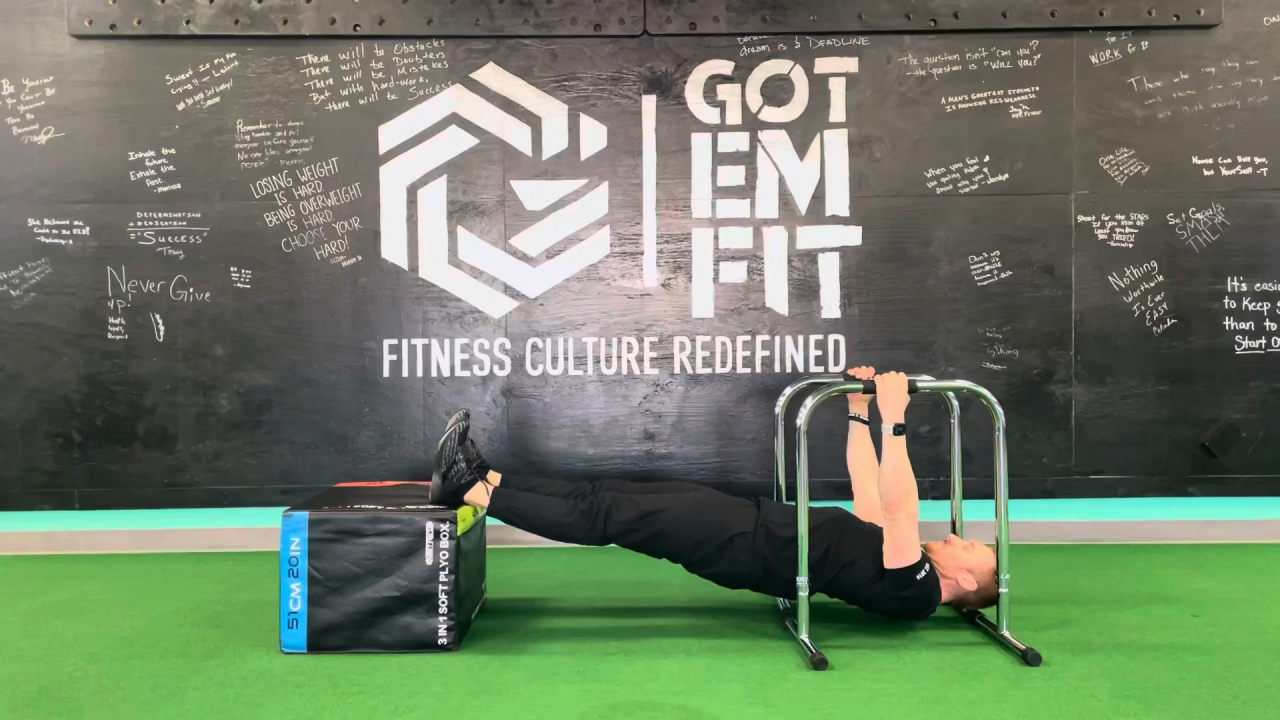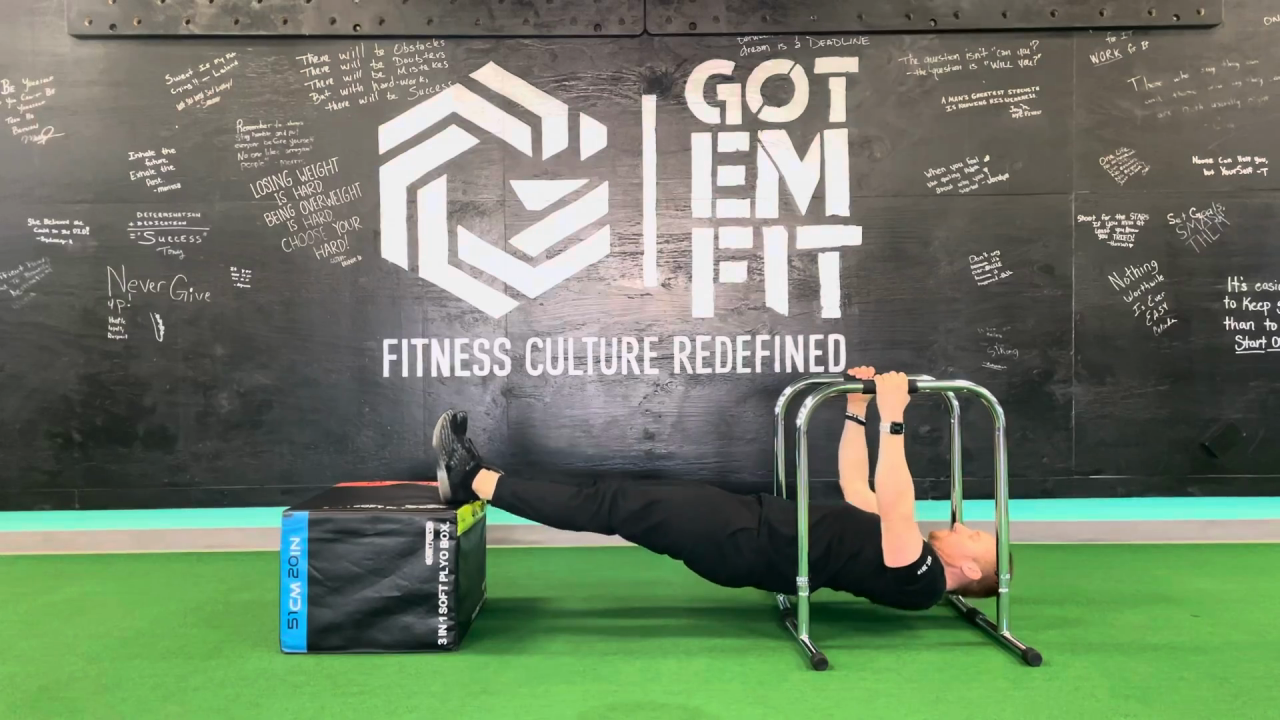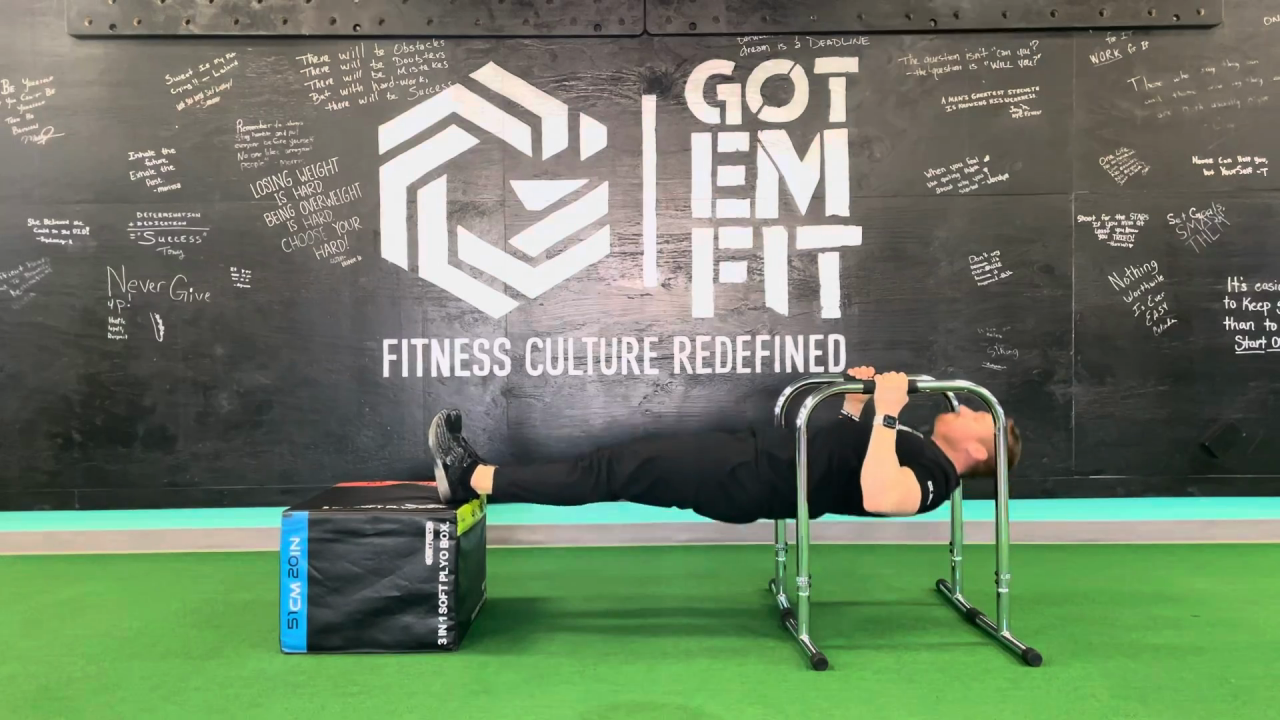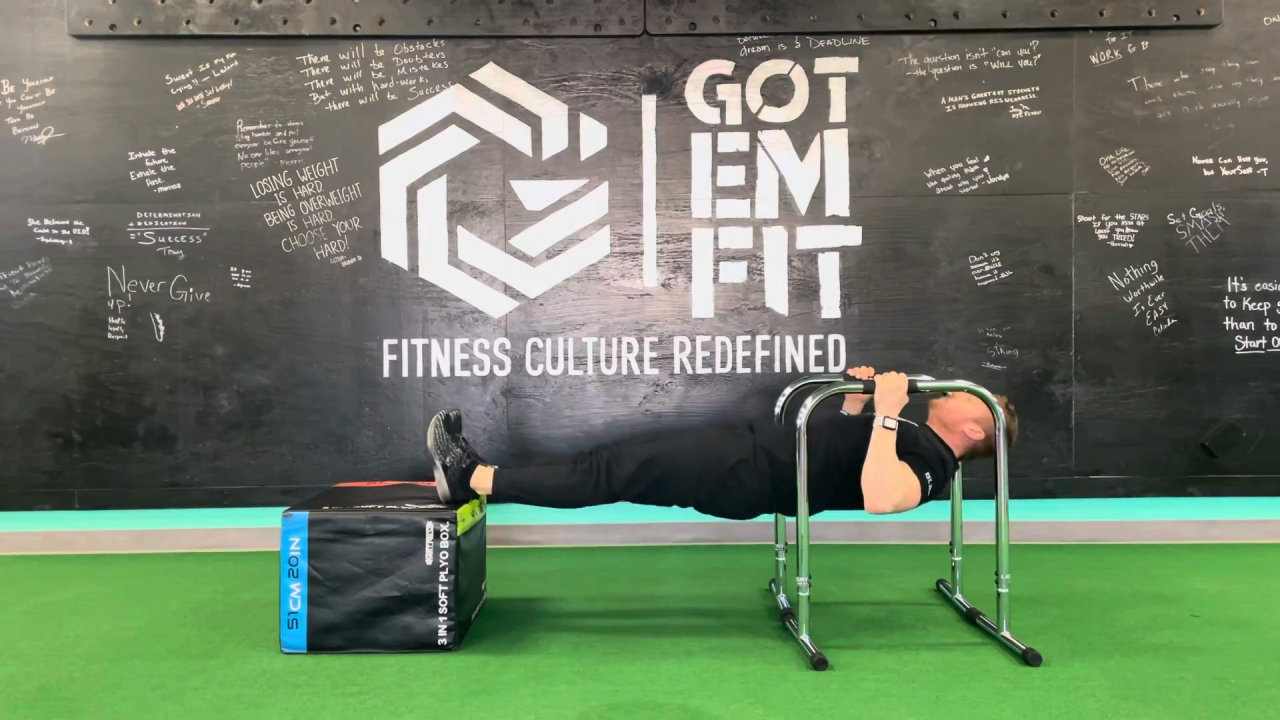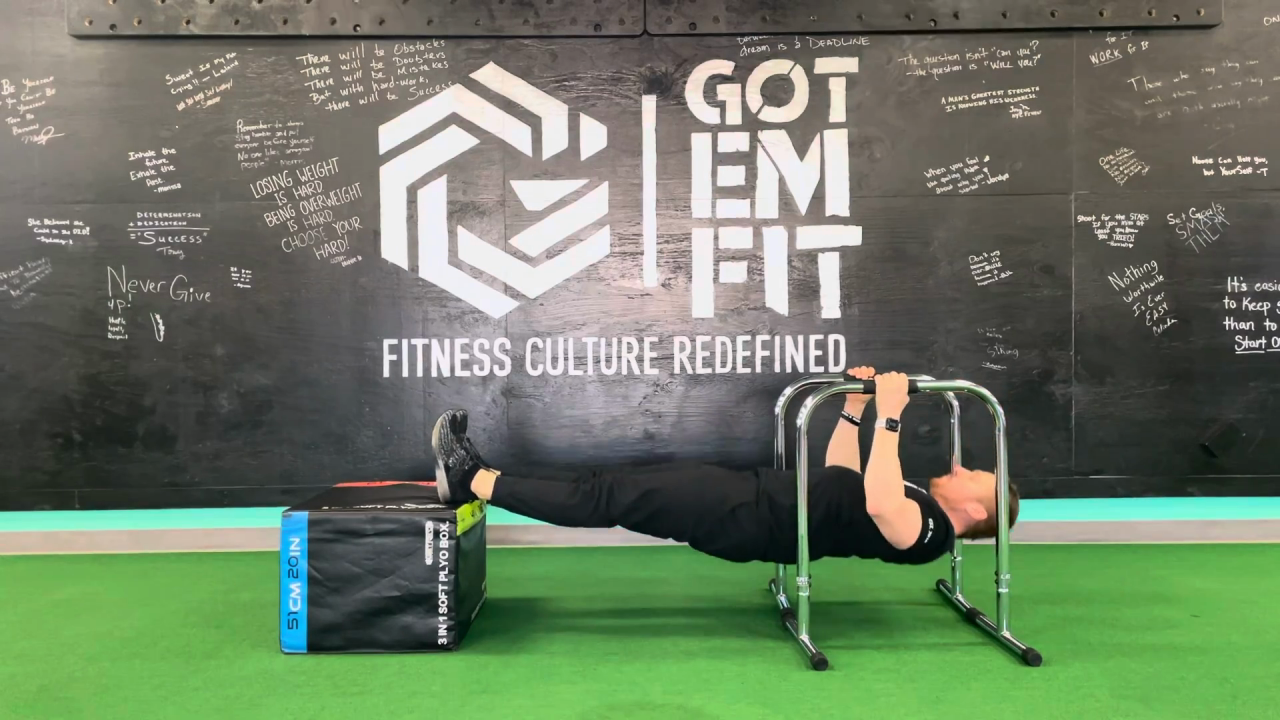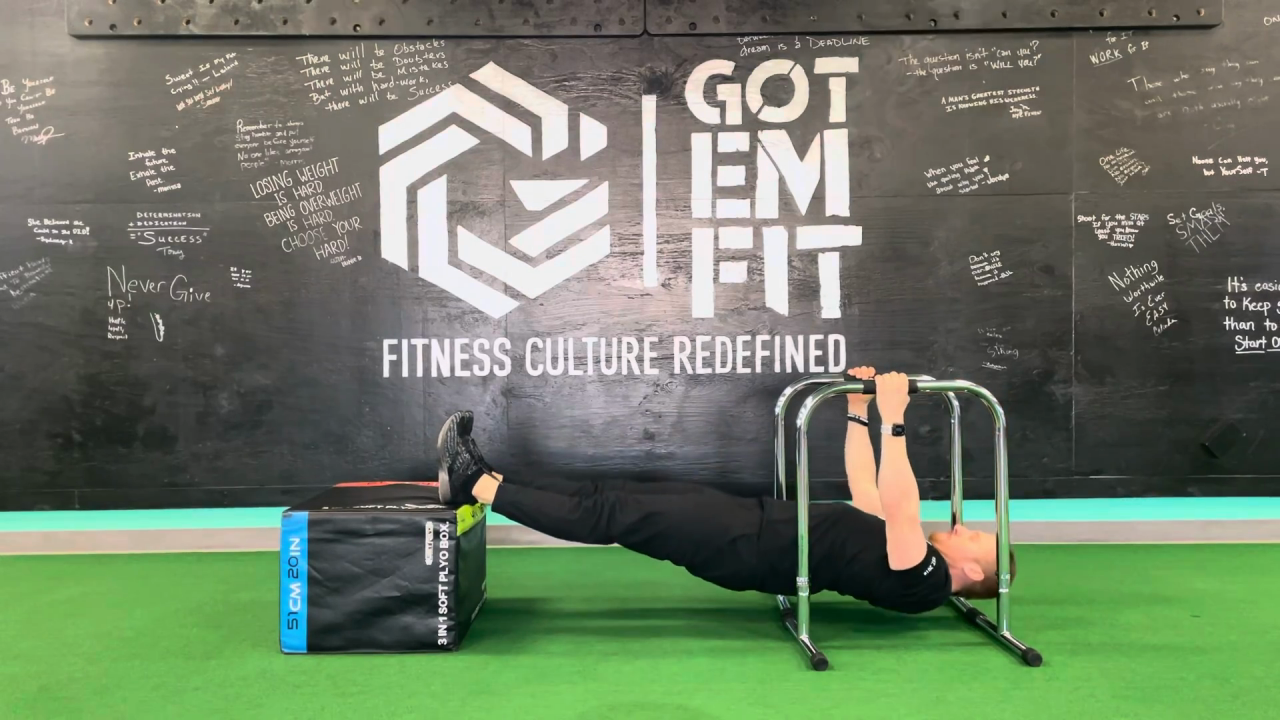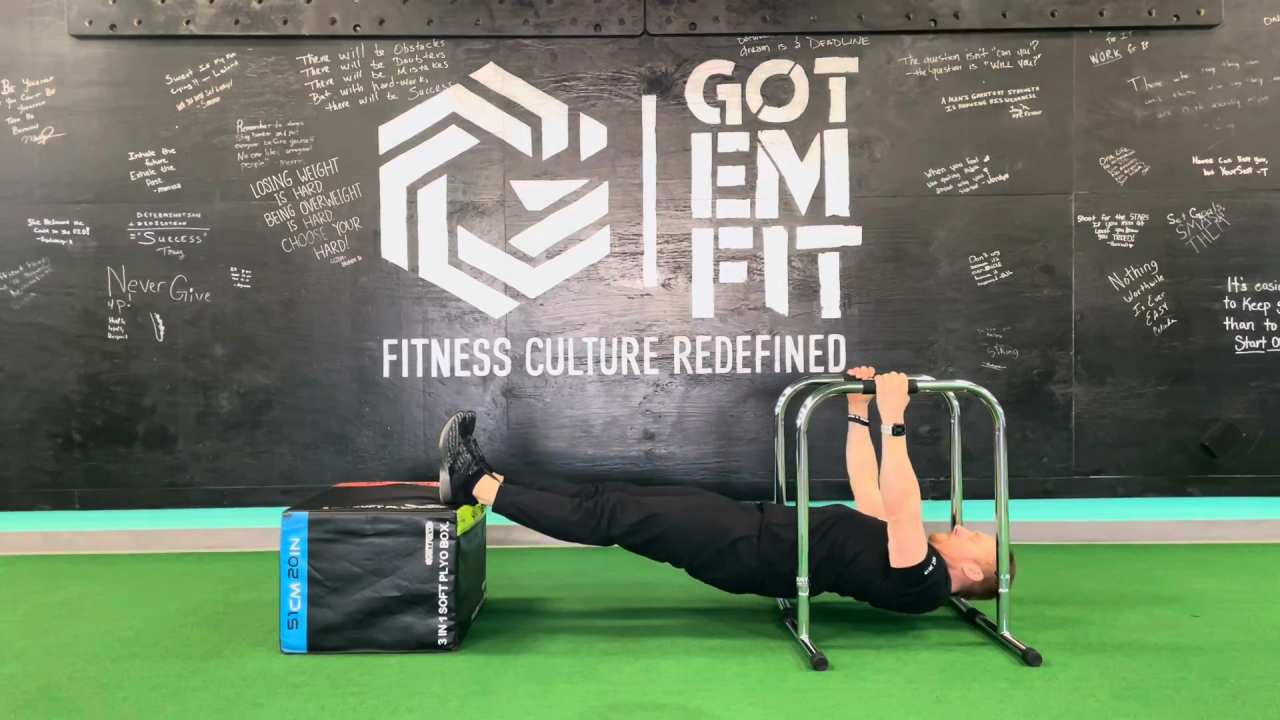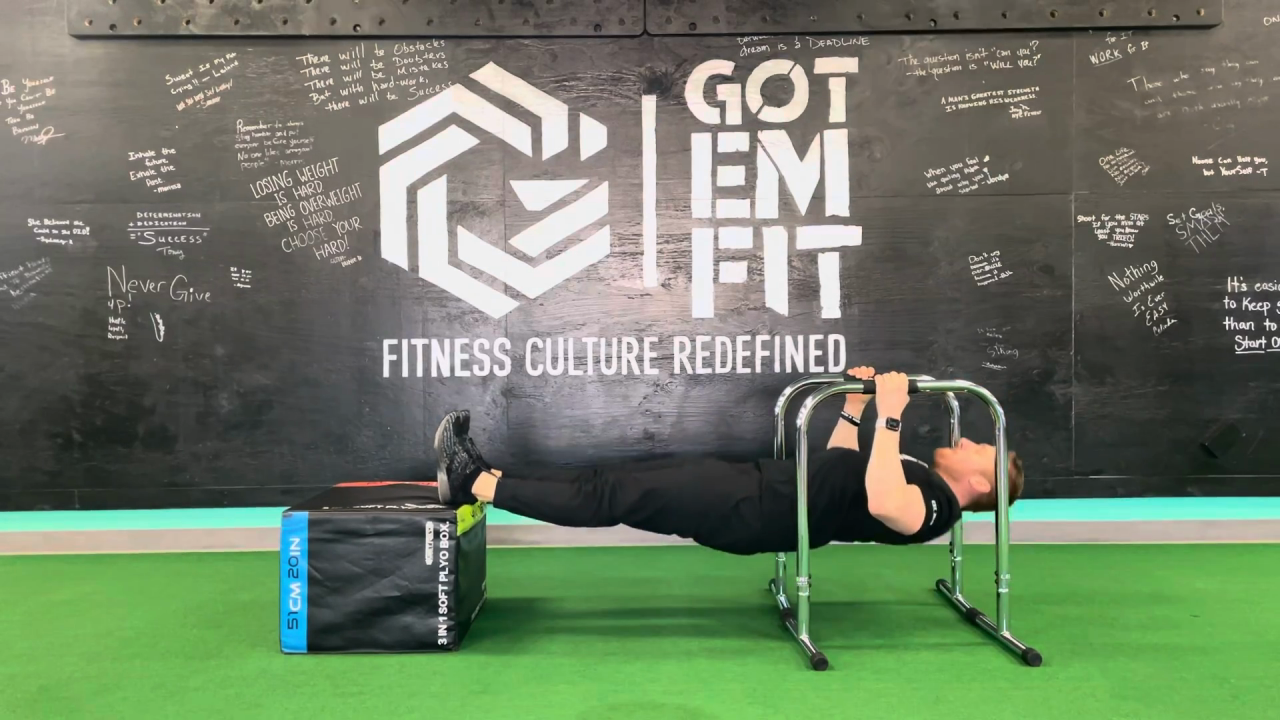
dt=0.5s
person 1, frame 1
left shoulder: (912, 592)
right shoulder: (906, 560)
left elbow: (897, 508)
right elbow: (868, 490)
left wrist: (894, 421)
right wrist: (860, 414)
left hip: (744, 545)
right hip: (754, 516)
left knee: (605, 519)
right knee: (606, 498)
left ankle: (471, 490)
right ankle: (484, 477)
person 1, frame 2
left shoulder: (918, 578)
right shoulder: (912, 552)
left elbow: (894, 506)
right elbow: (857, 490)
left wrist: (894, 420)
right wrist: (858, 410)
left hip: (746, 543)
right hip: (751, 518)
left knee: (610, 508)
right knee: (614, 496)
left ankle: (474, 480)
right ankle: (476, 476)
person 1, frame 3
left shoulder: (930, 478)
right shoulder: (919, 457)
left elbow: (875, 496)
left wrist: (885, 413)
right wrist: (856, 403)
left hip: (747, 478)
right hip: (749, 453)
left knee: (610, 475)
right knee: (615, 463)
left ankle: (473, 478)
right ankle: (476, 473)
person 1, frame 4
left shoulder: (930, 464)
right shoulder: (918, 446)
left elbow: (877, 497)
left wrist: (886, 412)
right wrist: (858, 400)
left hip: (748, 474)
right hip: (750, 450)
left knee: (607, 476)
right knee: (612, 463)
left ankle: (472, 478)
right ankle: (477, 472)
person 1, frame 5
left shoulder: (925, 530)
right shoulder: (920, 506)
left elbow: (877, 502)
right elbow: (838, 477)
left wrist: (889, 417)
right wrist: (855, 407)
left hip: (746, 518)
right hip: (751, 490)
left knee: (605, 501)
right knee: (610, 484)
left ankle: (473, 480)
right ankle: (477, 475)
person 1, frame 6
left shoulder: (921, 583)
right shoulder: (914, 558)
left elbow: (901, 509)
right elbow: (865, 486)
left wrist: (893, 420)
right wrist: (859, 412)
left hip: (747, 547)
right hip: (751, 520)
left knee: (606, 517)
right knee: (610, 497)
left ankle: (475, 483)
right ankle: (481, 478)
person 1, frame 7
left shoulder: (920, 582)
right shoulder: (912, 556)
left elbow: (900, 505)
right elbow: (867, 487)
left wrist: (894, 420)
right wrist: (859, 413)
left hip: (745, 550)
right hip: (750, 521)
left knee: (606, 519)
right knee: (610, 501)
left ankle: (477, 484)
right ankle: (481, 479)
person 1, frame 8
left shoulder: (931, 507)
right shoulder: (920, 482)
left elbow: (878, 501)
left wrist: (889, 415)
right wrist: (854, 405)
left hip: (750, 511)
right hip: (752, 484)
left knee: (609, 500)
right knee: (610, 481)
left ankle: (475, 483)
right ankle: (480, 476)
